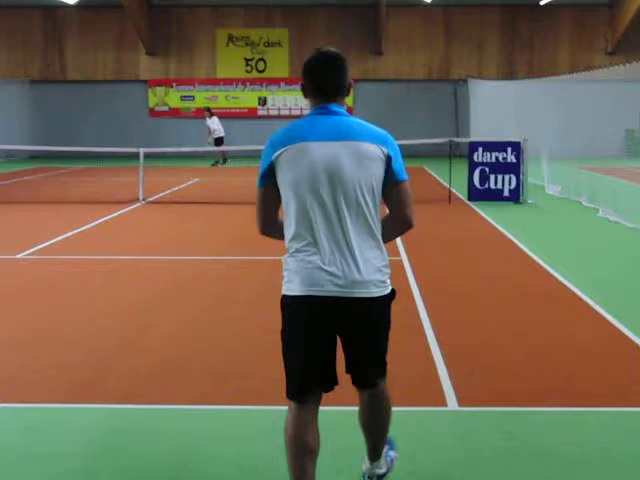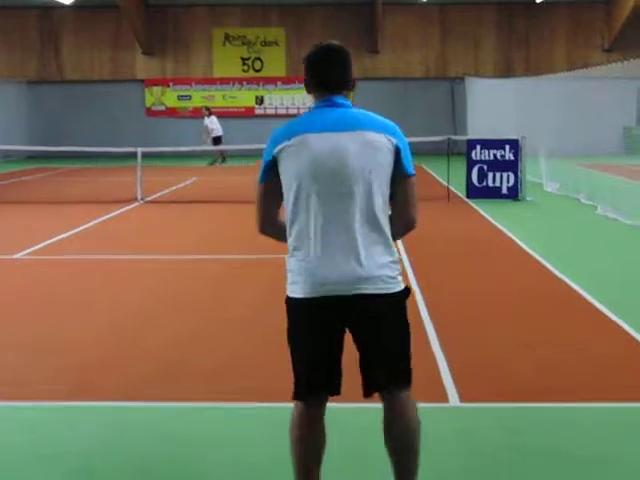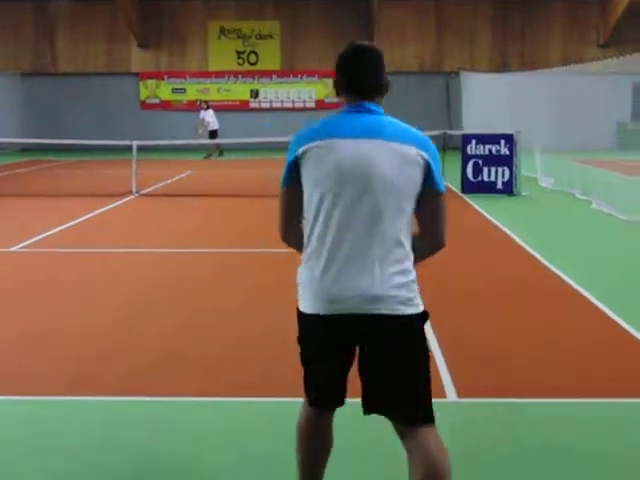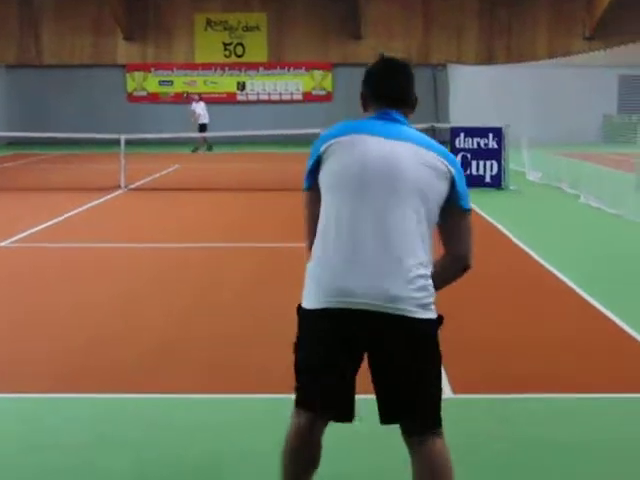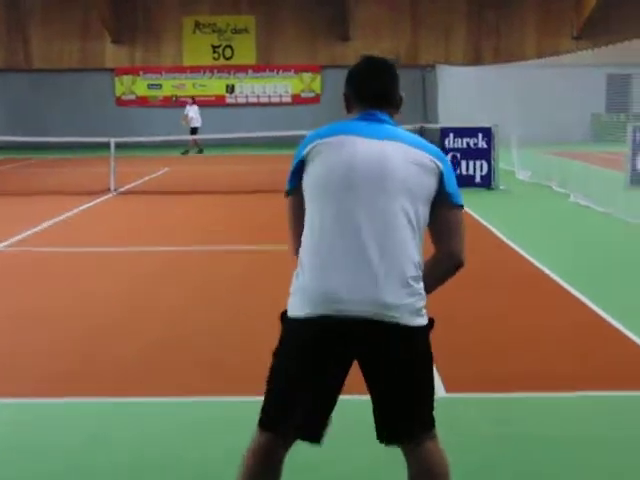
dt=0.2s
person 1, frame 1
left shoulder: (281, 143)
right shoulder: (379, 140)
left elbow: (266, 224)
right elbow: (404, 218)
left hip: (305, 289)
right hip: (368, 287)
left knee: (303, 400)
right knee: (372, 384)
person 1, frame 2
left shoulder: (284, 139)
right shoulder: (387, 132)
left elbow: (266, 224)
right elbow: (407, 218)
left hip: (310, 288)
right hip: (379, 284)
left knee: (309, 403)
right knee: (397, 393)
person 1, frame 3
left shoulder: (308, 142)
right shoulder: (419, 146)
left elbow: (289, 232)
right elbow: (433, 238)
left hip: (321, 302)
right hip: (394, 305)
left knee: (318, 408)
right knee: (417, 426)
person 1, frame 4
left shoulder: (330, 142)
right shoulder: (443, 159)
right elbow: (461, 257)
left hip: (327, 301)
right hip: (407, 308)
left knee: (309, 416)
right knee: (423, 434)
person 1, frame 5
left shoulder: (315, 145)
right shoulder: (431, 156)
right elbow: (453, 256)
left hip: (313, 309)
right hip: (397, 315)
left knee: (272, 438)
right knee: (418, 439)
